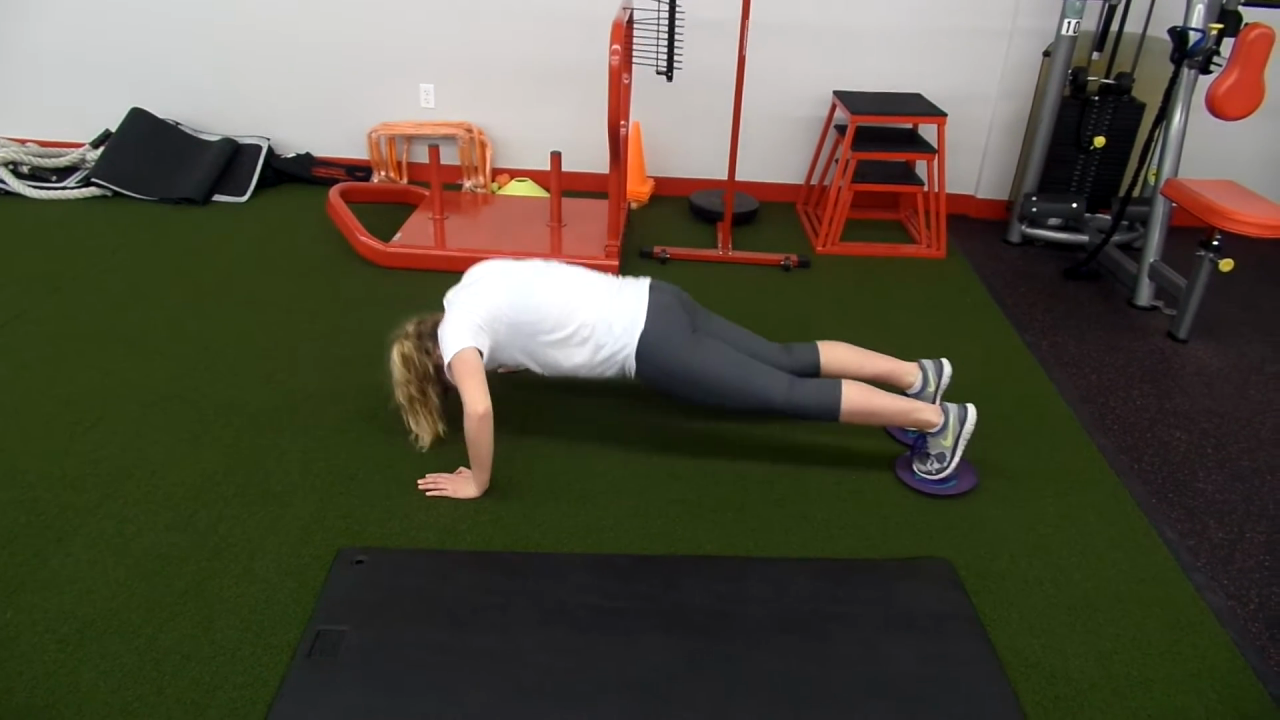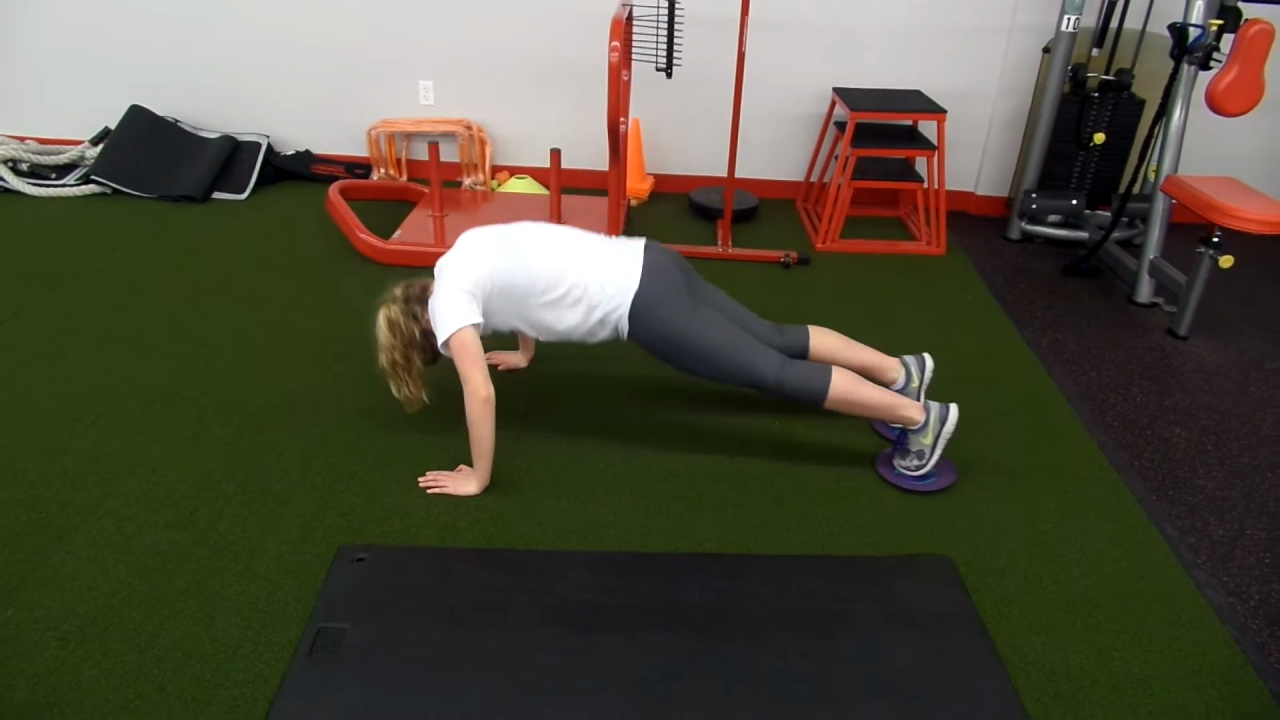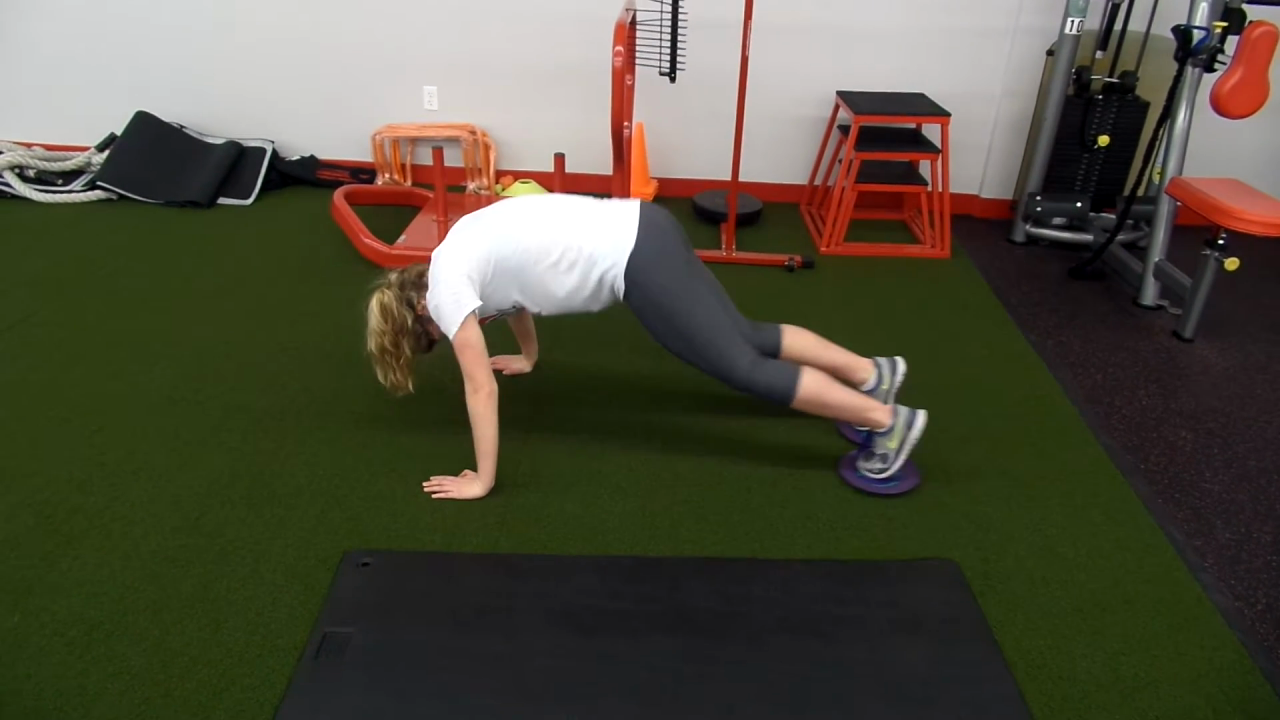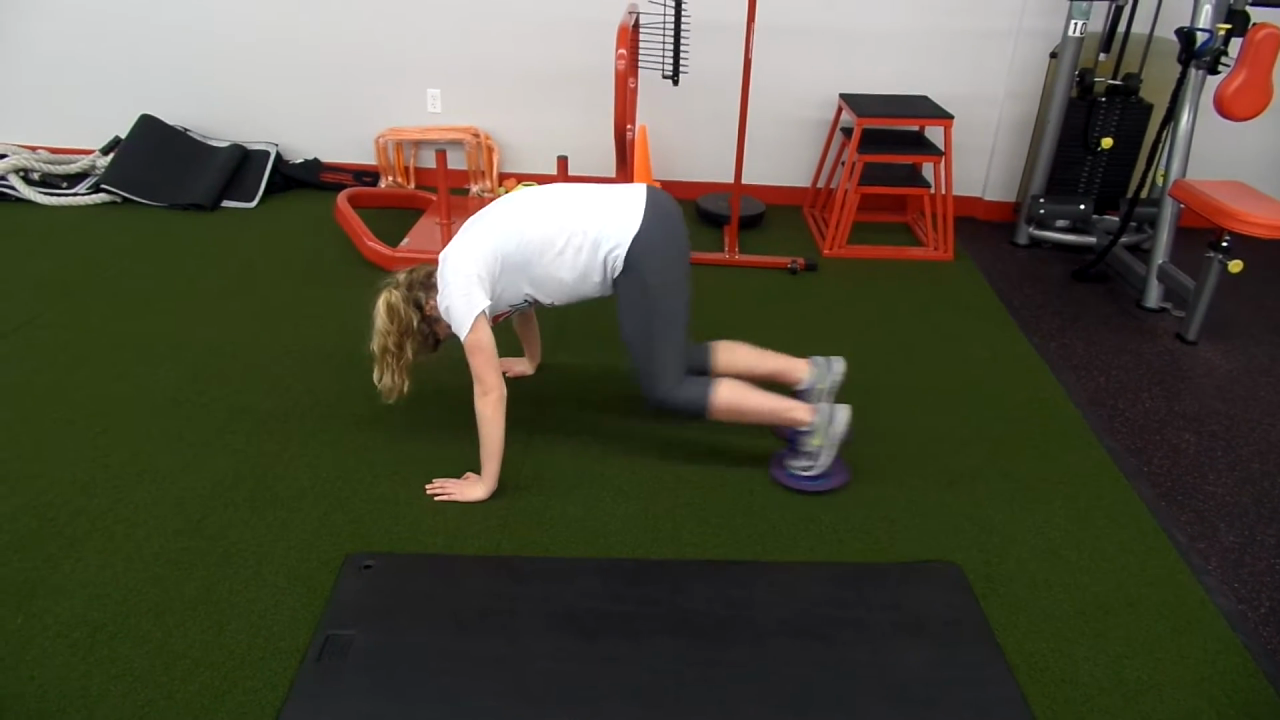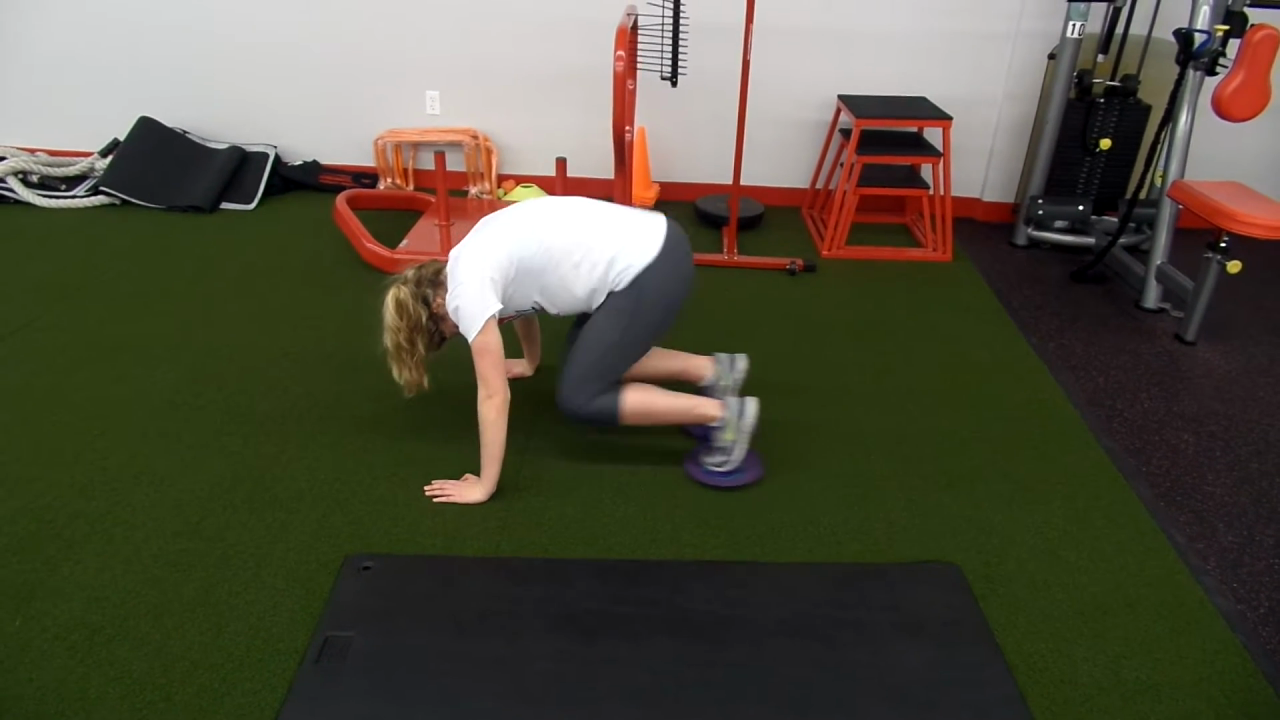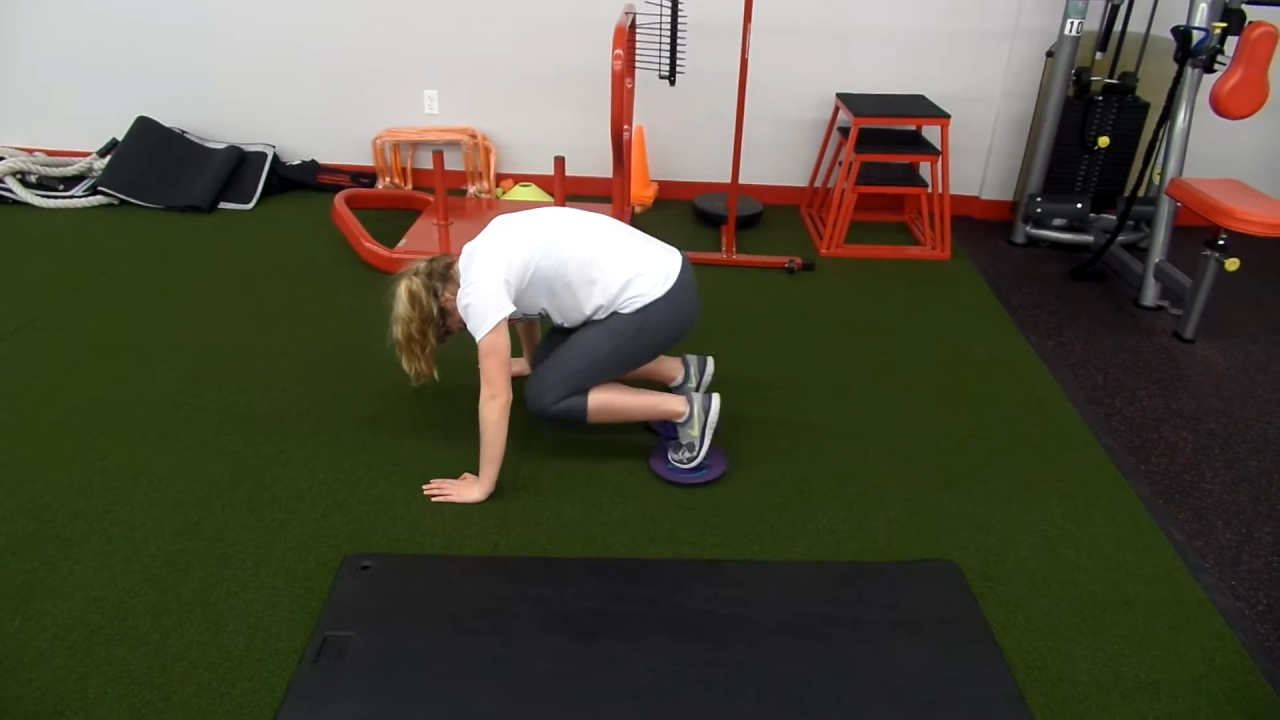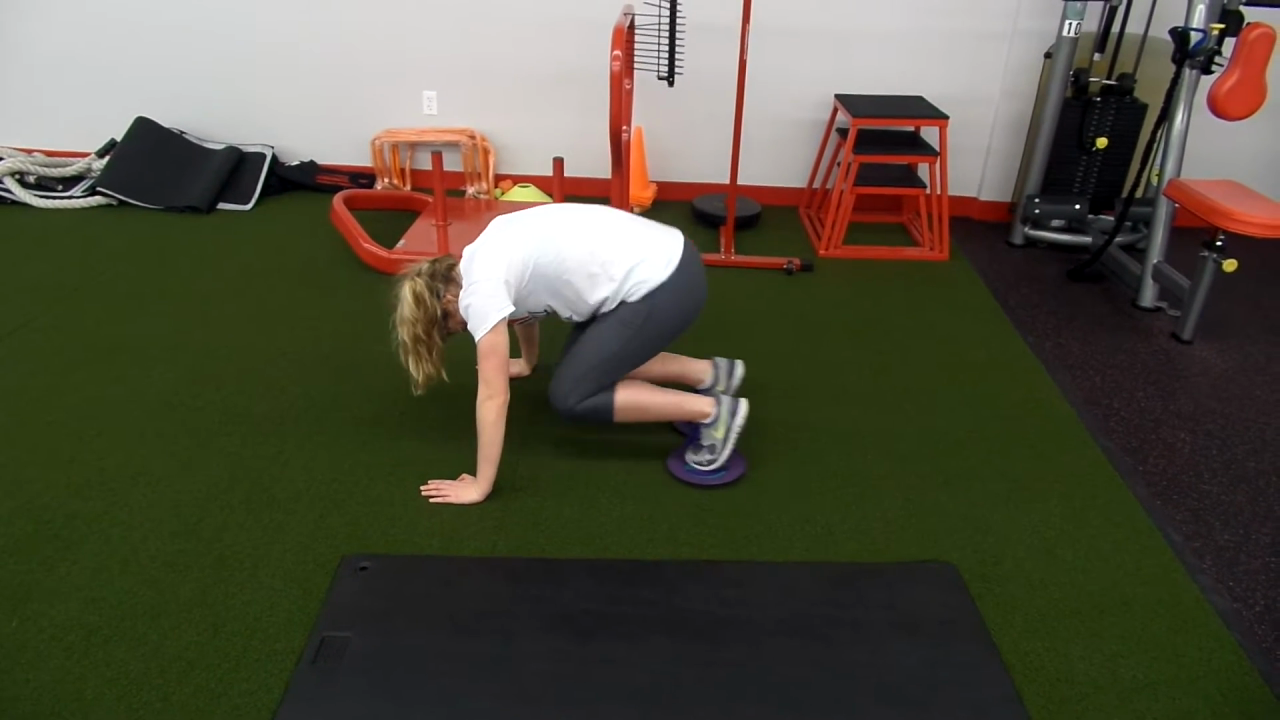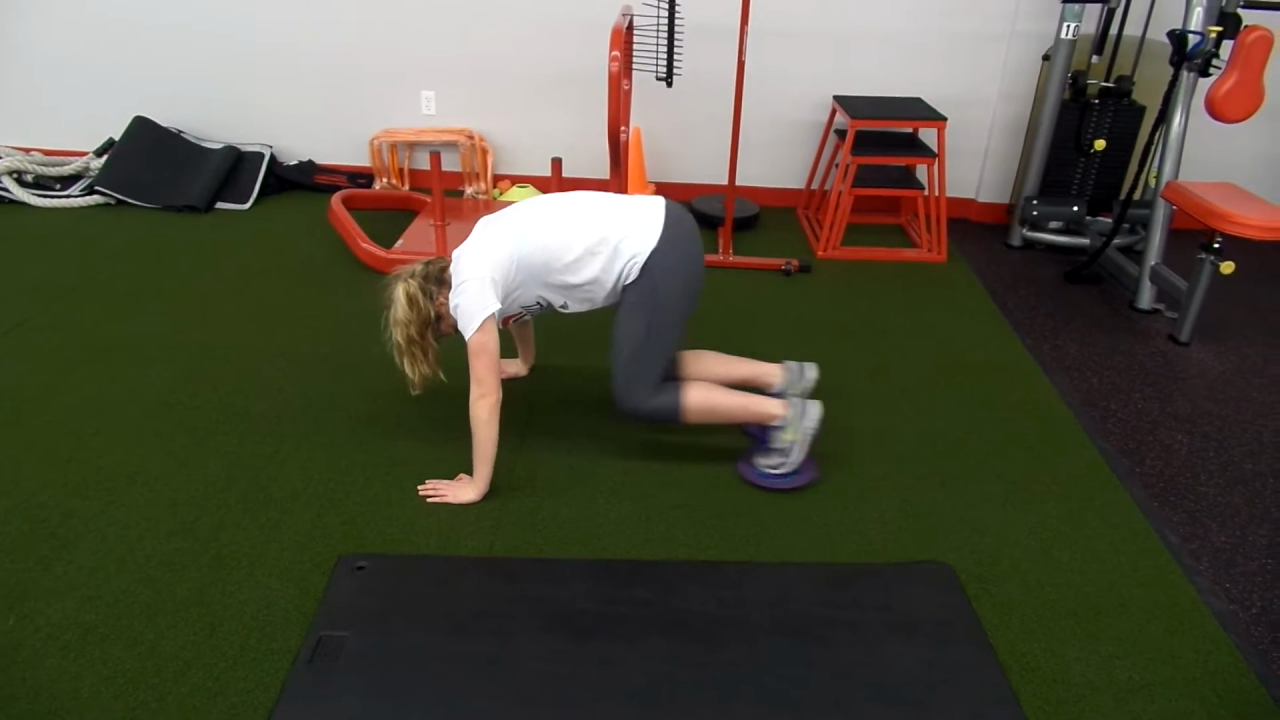
dt=0.2s
person 1, frame 1
left shoulder: (457, 332)
right shoulder: (474, 281)
left elbow: (478, 409)
left wrist: (477, 483)
right wrist: (520, 350)
left hip: (650, 346)
right hip: (653, 303)
left knee: (785, 391)
right knee: (786, 359)
left ankle: (935, 419)
right ankle: (917, 375)
person 1, frame 2
left shoulder: (447, 301)
right shoulder: (465, 252)
left elbow: (480, 393)
left wrist: (478, 477)
right wrist: (526, 349)
left hip: (639, 305)
right hip: (646, 265)
left knee: (771, 370)
right knee: (772, 337)
left ankle: (919, 416)
right ankle: (900, 370)
person 1, frame 3
left shoulder: (446, 290)
right shoulder: (460, 249)
left elbow: (482, 389)
left wrist: (483, 480)
right wrist: (528, 356)
left hip: (633, 261)
right hip: (643, 228)
left knee: (741, 366)
right knee: (748, 335)
left ankle: (887, 420)
right ankle: (873, 374)
person 1, frame 4
left shoulder: (455, 290)
right shoulder: (464, 258)
left elbow: (489, 391)
left wrist: (486, 483)
right wrist: (532, 359)
left hip: (636, 242)
right hip: (643, 212)
left knee: (666, 389)
right knee: (680, 362)
left ankle: (811, 417)
right ankle: (809, 373)
person 1, frame 5
left shoulder: (465, 291)
right shoulder: (471, 260)
left elbow: (493, 395)
left wrist: (484, 486)
right wrist: (532, 360)
left hip: (653, 271)
right hip: (652, 241)
left knee: (579, 399)
right knee: (593, 365)
left ankle: (720, 413)
right ankle: (710, 371)
person 1, frame 6
left shoulder: (478, 289)
right shoulder: (484, 253)
left elbow: (496, 396)
left wrist: (482, 486)
right wrist: (529, 360)
left hip: (658, 299)
right hip: (654, 271)
left knee: (545, 398)
right knee: (554, 362)
left ankle: (684, 408)
right ankle: (678, 371)
person 1, frame 7
left shoulder: (478, 290)
right shoulder: (485, 254)
left elbow: (494, 396)
left wrist: (480, 486)
right wrist: (527, 361)
left hip: (664, 286)
right hip: (667, 259)
left knee: (570, 397)
right knee: (594, 364)
left ankle: (709, 410)
right ankle: (707, 373)
person 1, frame 8
left shoulder: (467, 288)
right shoulder: (478, 255)
left elbow: (486, 396)
left wrist: (476, 486)
right wrist: (525, 362)
left hip: (656, 254)
right hip: (661, 227)
left knee: (638, 397)
right knee: (650, 367)
left ankle: (781, 413)
right ankle: (778, 376)
